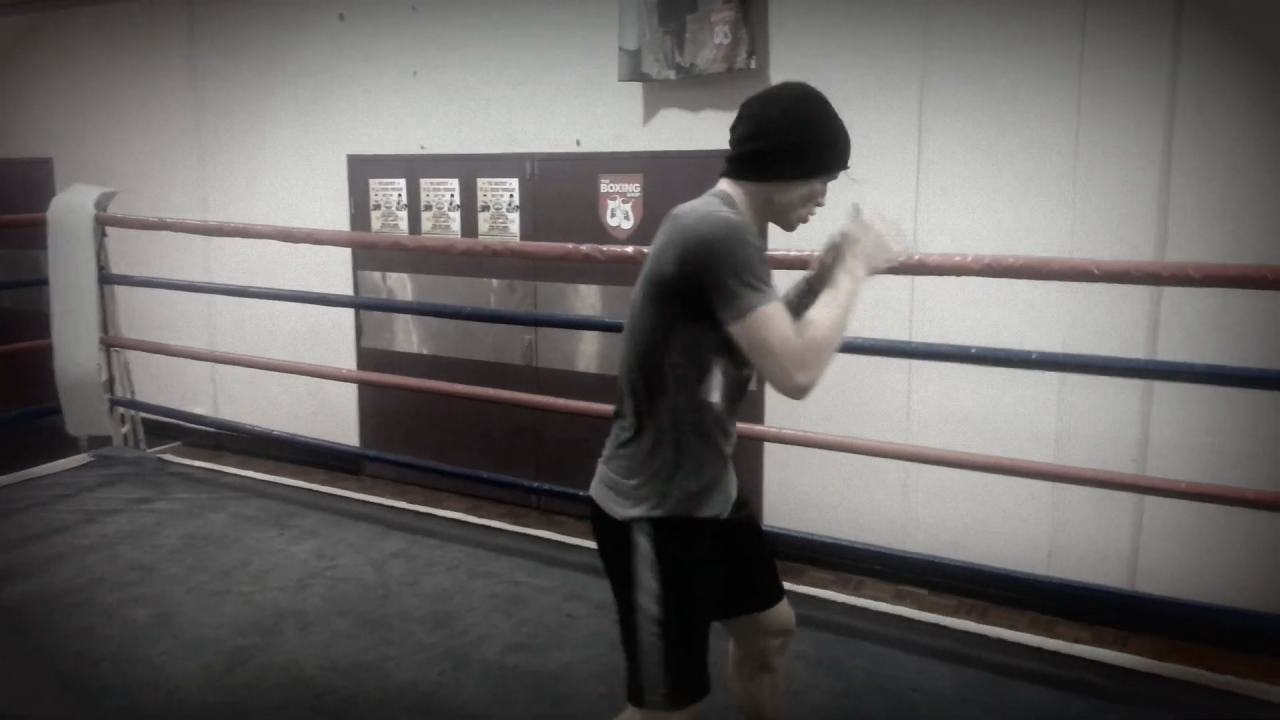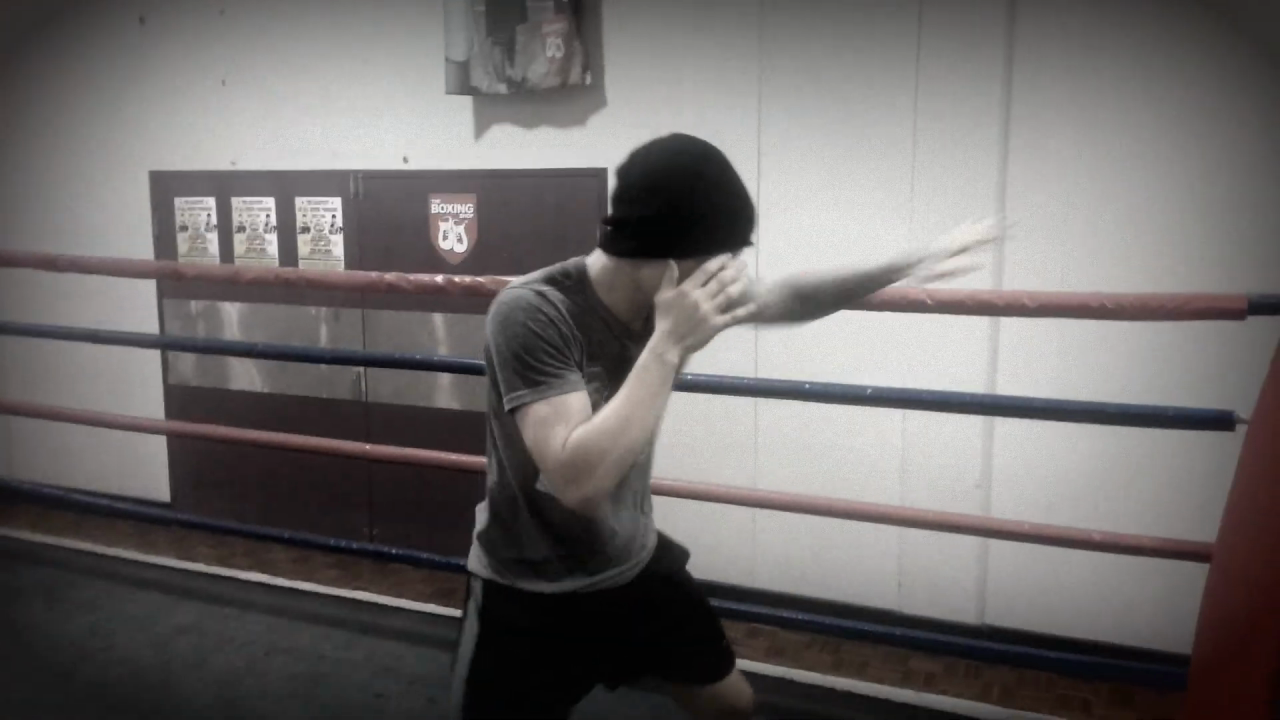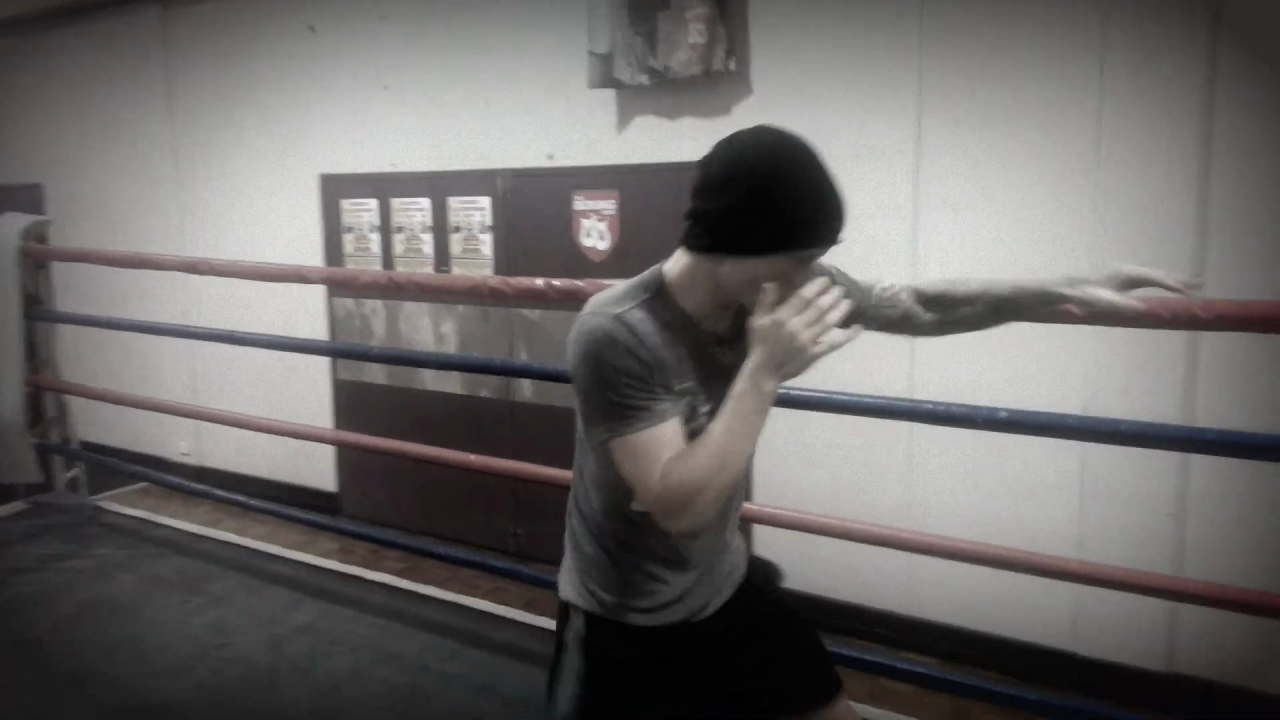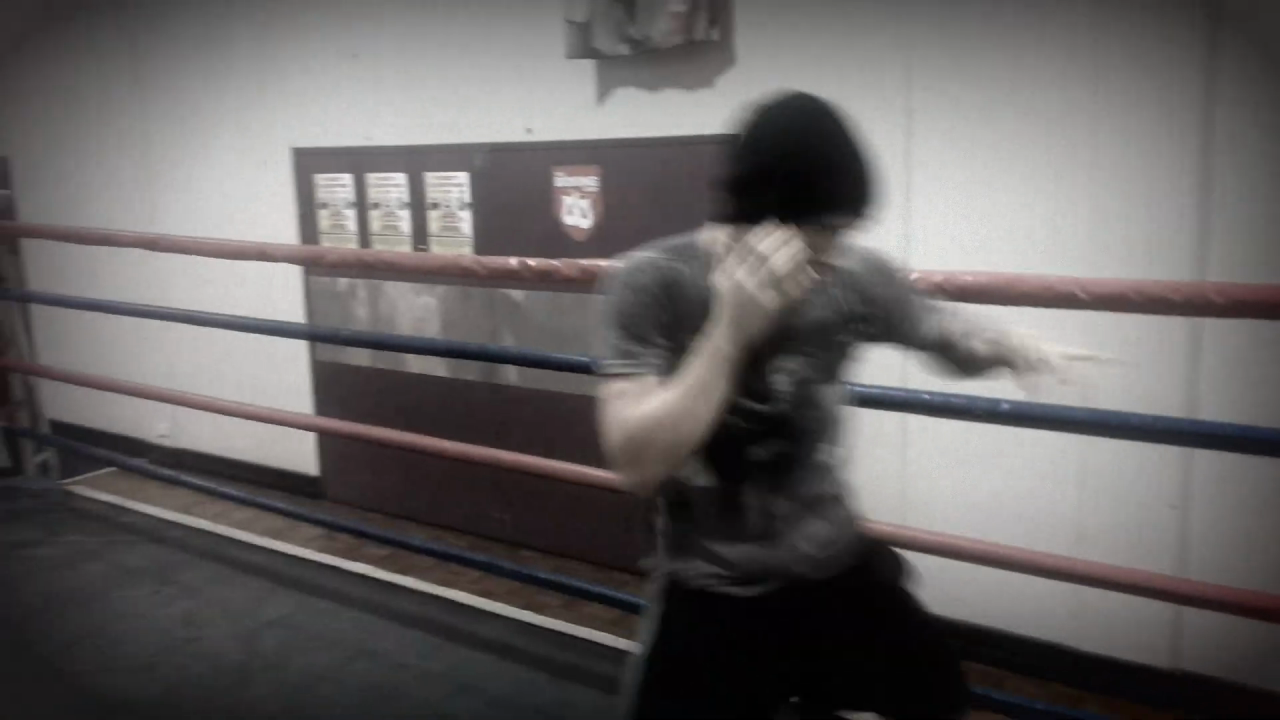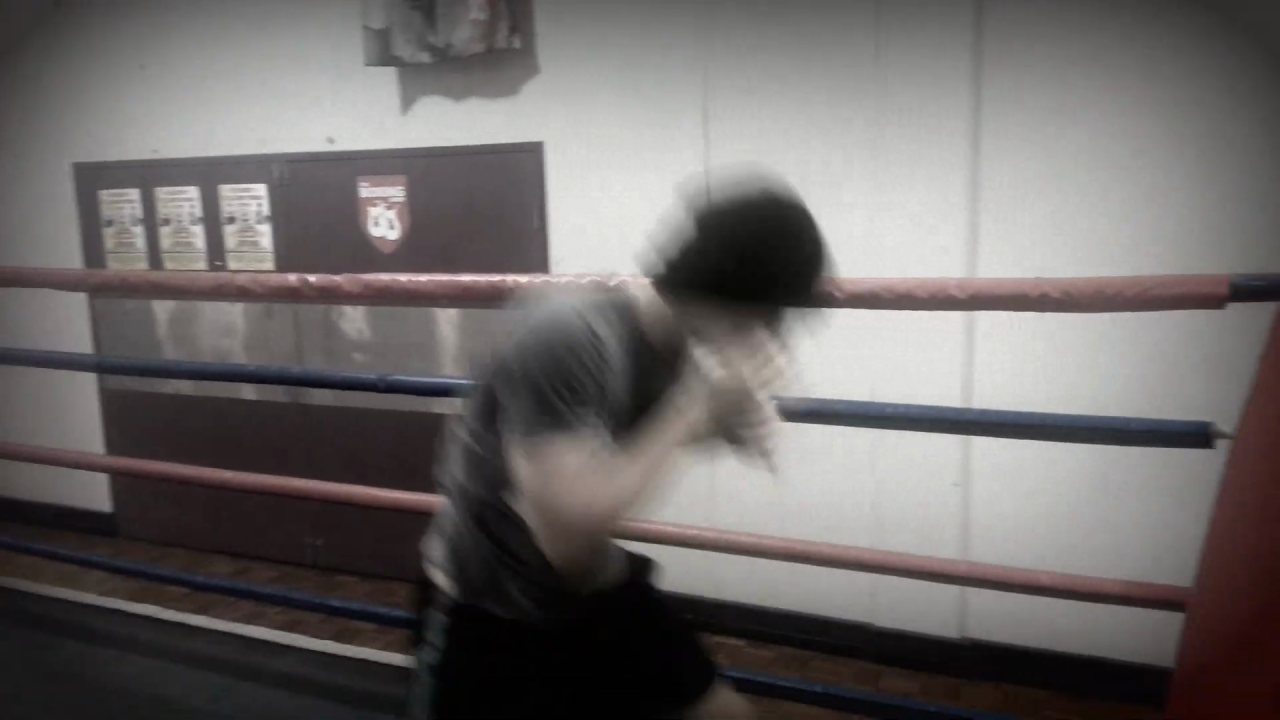
dt=1s
person 1, frame 1
left shoulder: (734, 229)
right shoulder: (714, 233)
left elbow: (763, 339)
right elbow: (794, 372)
left wrist: (823, 286)
right wrist: (852, 272)
left hip: (706, 493)
right hip: (654, 506)
left knee: (770, 627)
person 1, frame 2
left shoulder: (697, 283)
right shoulder: (532, 313)
left elbow: (788, 298)
right elbow: (578, 481)
left wrist: (906, 264)
right wrist: (668, 345)
left hip: (629, 562)
right hip: (527, 589)
person 1, frame 3
left shoulder: (784, 291)
right shoulder: (617, 333)
left elbow: (919, 308)
right elbow: (680, 510)
left wrist: (1066, 290)
right wrist: (763, 370)
left hip: (723, 584)
right hip: (621, 615)
person 1, frame 4
left shoulder: (855, 278)
right shoulder: (649, 283)
left elbow: (958, 342)
right elbow: (637, 461)
left wrist: (1010, 347)
right wrist: (729, 330)
left hip: (837, 568)
right hip: (711, 587)
person 1, frame 5
left shoulder: (664, 330)
right shoulder: (570, 339)
right elbow: (566, 535)
left wrist: (732, 421)
right wrist: (698, 413)
left hip: (593, 594)
right hip: (492, 611)
